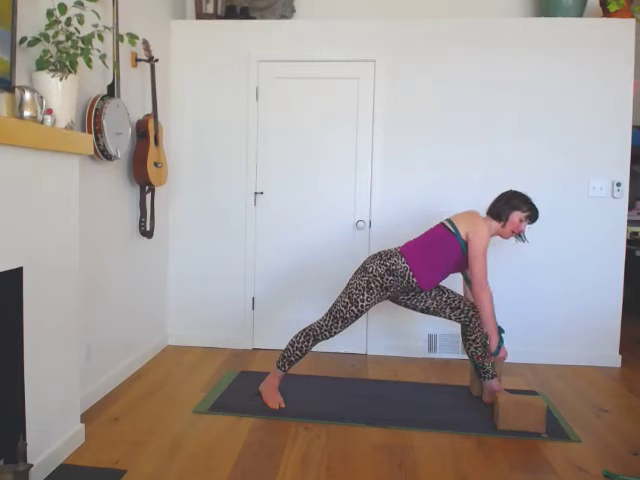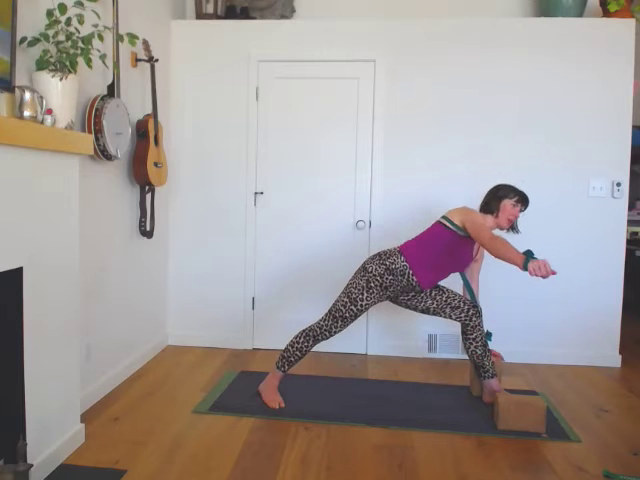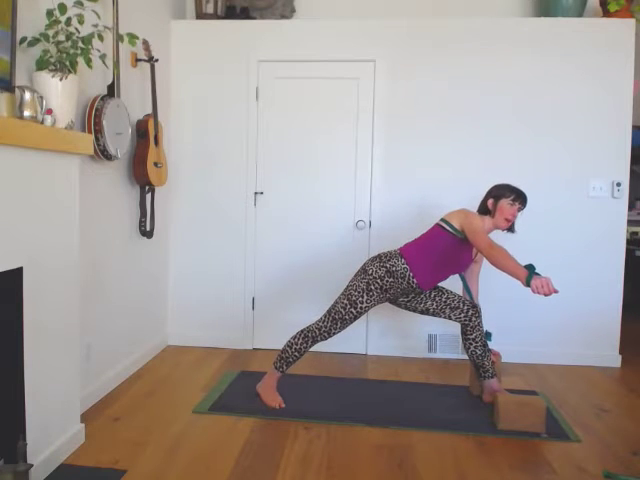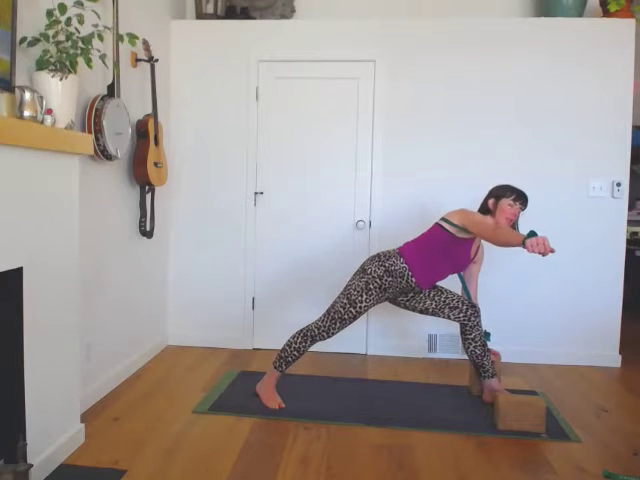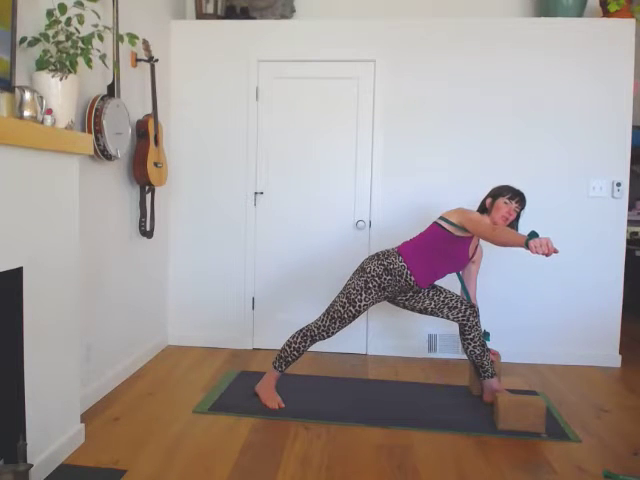
dt=1s
person 1, frame 1
left shoulder: (477, 240)
right shoulder: (477, 224)
left elbow: (472, 295)
right elbow: (480, 288)
left wrist: (485, 341)
right wrist: (495, 340)
left hip: (408, 287)
right hip: (385, 272)
left knee: (469, 313)
right knee: (329, 325)
left ankle: (490, 386)
right ankle: (271, 381)
person 1, frame 2
left shoulder: (477, 249)
right shoulder: (467, 215)
left elbow: (471, 297)
right elbow: (492, 242)
left wrist: (480, 344)
right wrist: (526, 262)
left hip: (410, 288)
right hip: (387, 271)
left knee: (470, 312)
right knee: (329, 325)
left ankle: (490, 386)
right ankle: (271, 381)
person 1, frame 3
left shoulder: (476, 252)
right shoulder: (467, 217)
left elbow: (471, 299)
right elbow: (493, 250)
left wrist: (482, 344)
right wrist: (528, 277)
left hip: (410, 290)
right hip: (386, 272)
left knee: (469, 312)
right knee: (327, 326)
left ankle: (490, 386)
right ankle: (269, 381)
person 1, frame 4
left shoulder: (477, 252)
right shoulder: (467, 217)
left elbow: (471, 299)
right elbow: (496, 235)
left wrist: (481, 344)
right wrist: (526, 240)
left hip: (409, 289)
right hip: (386, 271)
left knee: (468, 311)
right knee: (326, 327)
left ankle: (490, 385)
right ankle: (268, 381)
person 1, frame 5
left shoulder: (476, 252)
right shoulder: (464, 215)
left elbow: (470, 299)
right elbow: (495, 234)
left wrist: (480, 343)
right wrist: (529, 240)
left hip: (408, 288)
right hip: (385, 270)
left knee: (466, 311)
right knee: (325, 326)
left ankle: (490, 385)
right ankle: (268, 381)
